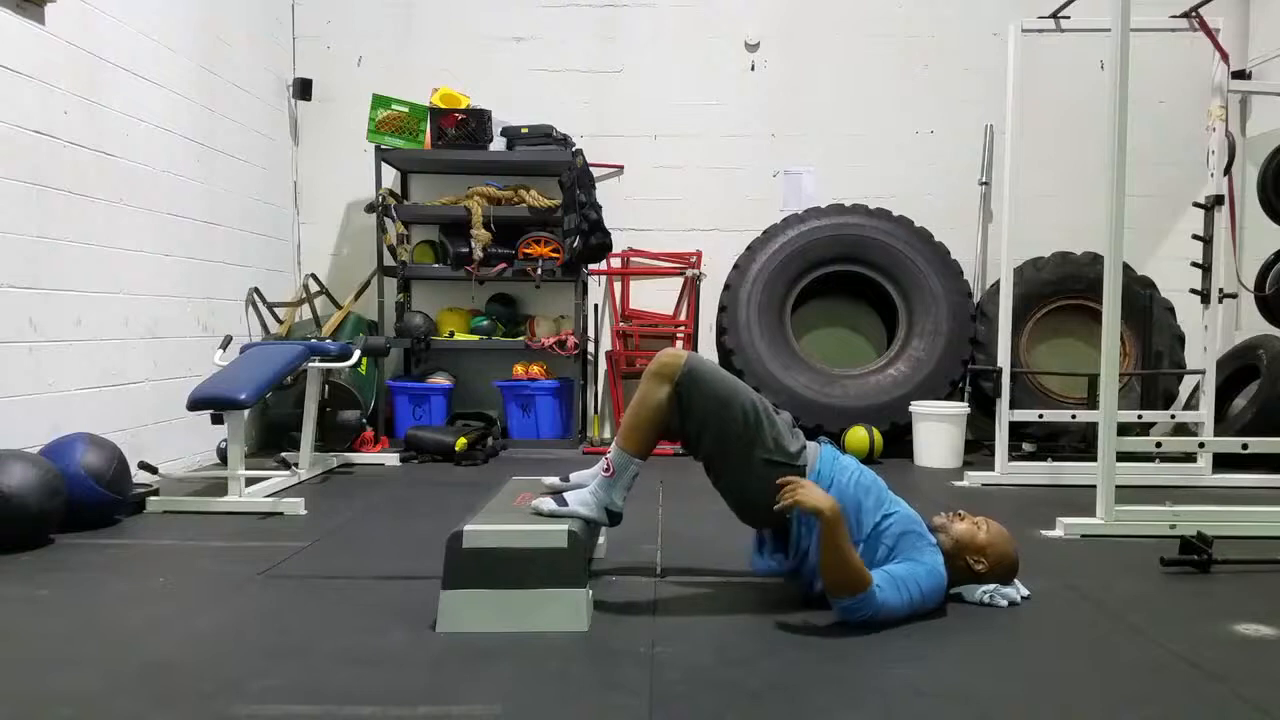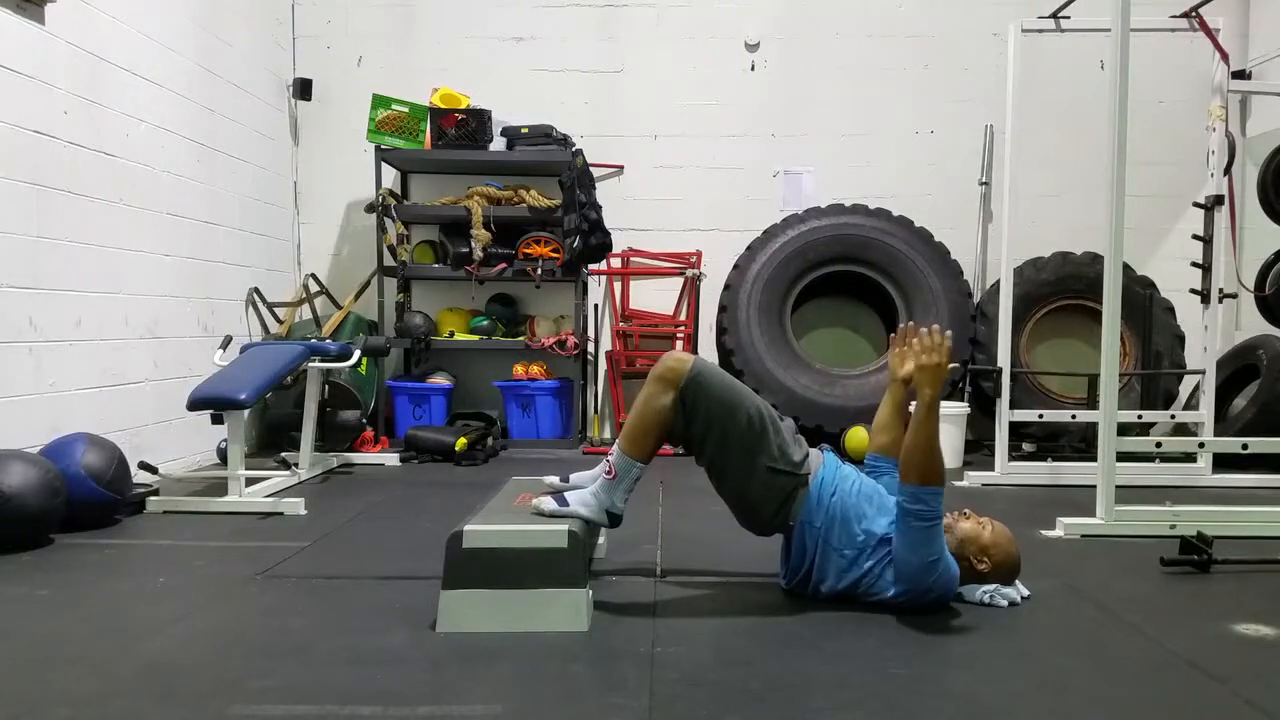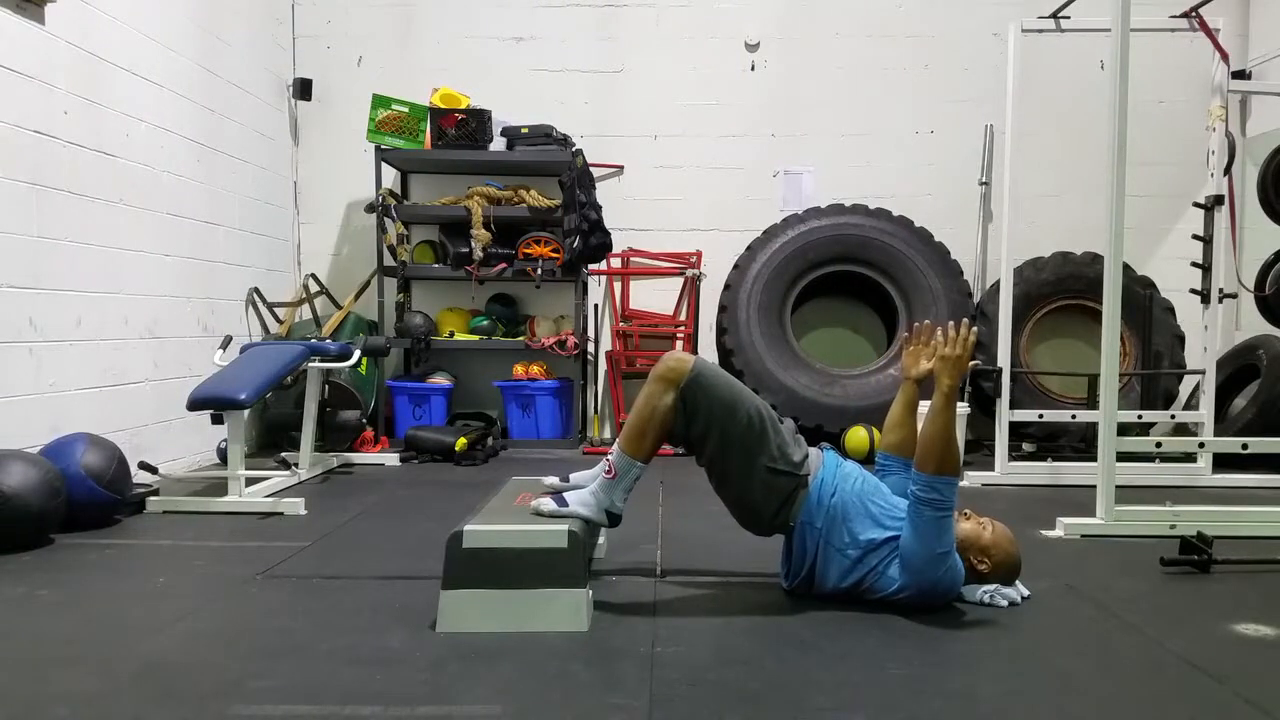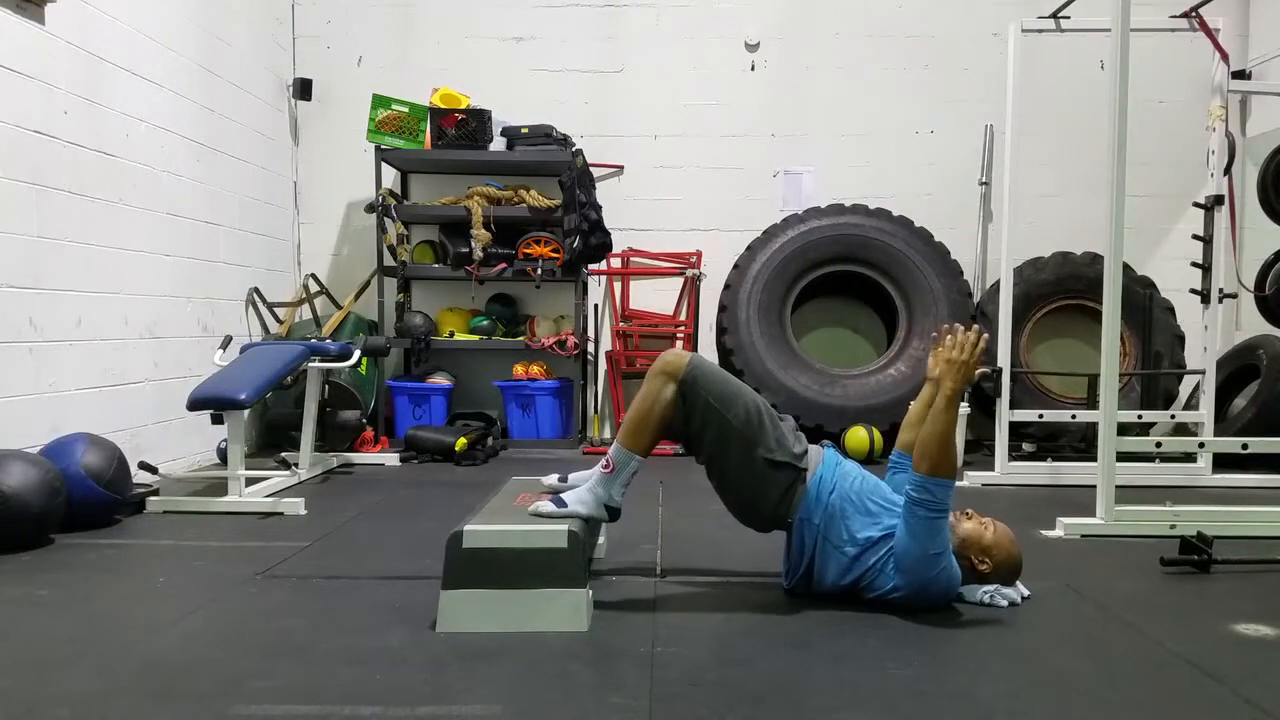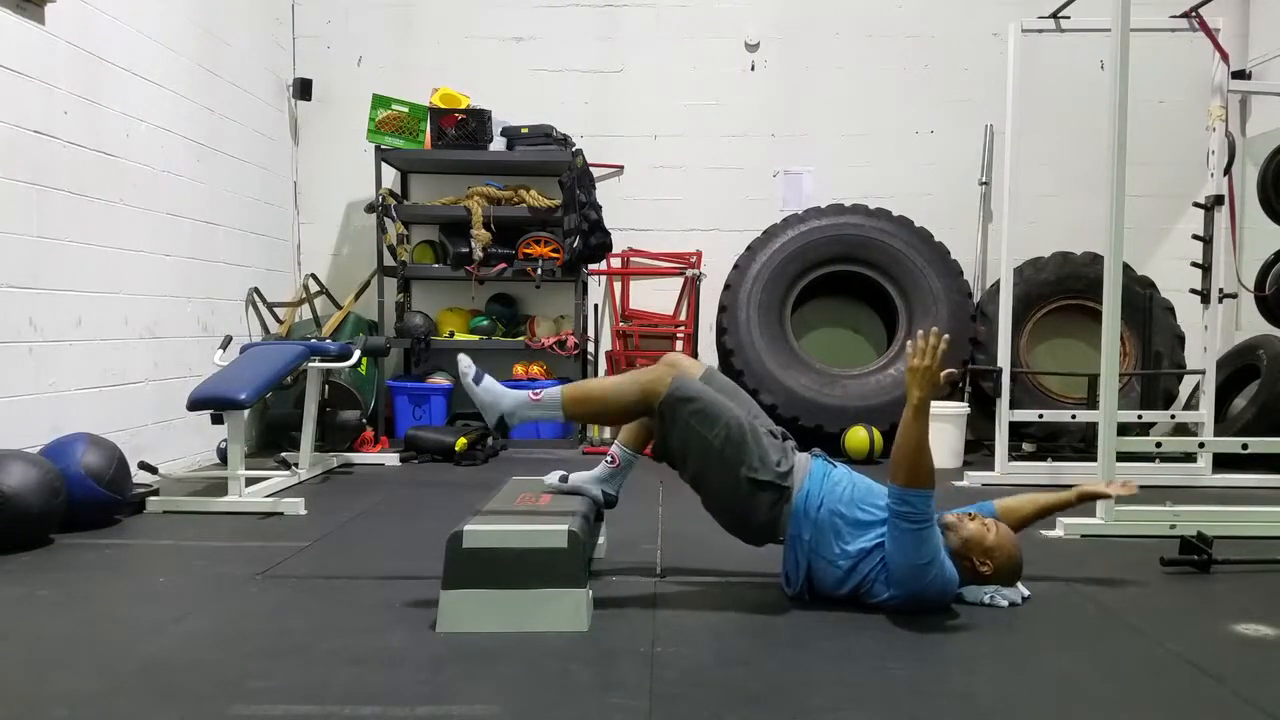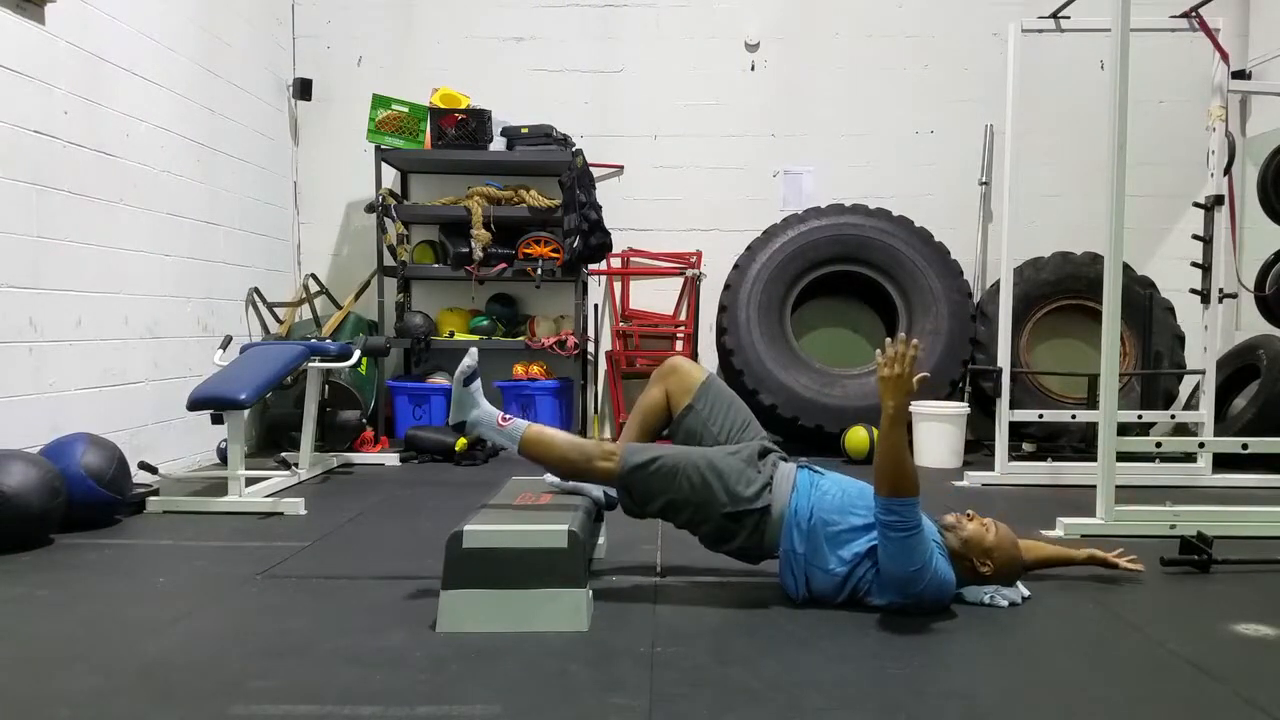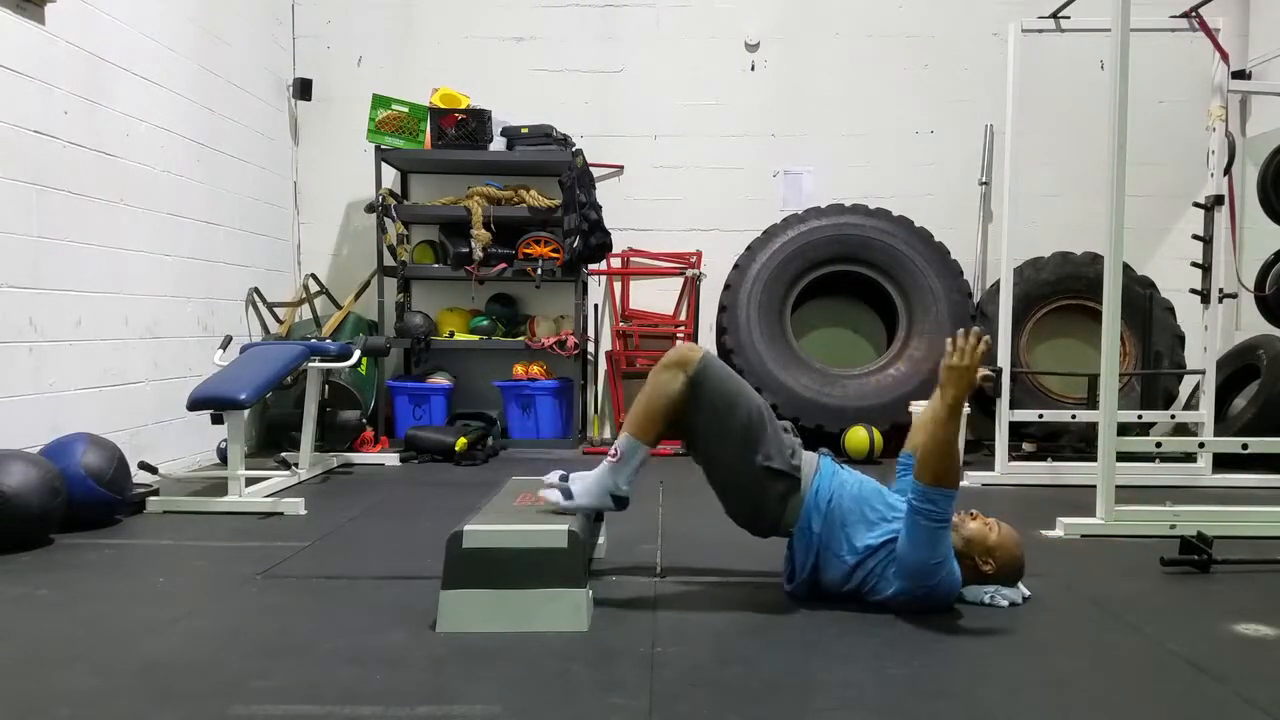
dt=0.7s
person 1, frame 1
left shoulder: (928, 576)
right shoulder: (922, 547)
left elbow: (857, 602)
left wrist: (830, 514)
left hip: (781, 473)
right hip: (802, 462)
left knee: (671, 368)
right knee: (677, 380)
left ankle: (604, 496)
right ankle: (607, 476)
person 1, frame 2
left shoulder: (934, 575)
right shoulder: (916, 534)
left elbow: (922, 496)
right elbow: (883, 465)
left wrist: (929, 395)
right wrist: (899, 386)
left hip: (788, 488)
right hip: (806, 474)
left knee: (676, 371)
right knee: (678, 385)
left ankle: (605, 497)
right ankle: (608, 476)
person 1, frame 3
left shoulder: (936, 574)
right shoulder: (910, 523)
left elbow: (936, 487)
right elbow: (895, 465)
left wrist: (945, 391)
right wrist: (911, 383)
left hip: (786, 487)
right hip: (801, 473)
left knee: (676, 372)
right knee: (680, 383)
left ankle: (605, 497)
right ankle: (607, 477)
person 1, frame 4
left shoulder: (932, 574)
right shoulder: (918, 529)
left elbow: (930, 490)
right elbow: (908, 465)
left wrist: (950, 394)
right wrist: (933, 383)
left hip: (787, 483)
right hip: (797, 475)
left knee: (675, 368)
right knee: (677, 384)
left ankle: (604, 493)
right ankle: (606, 475)
person 1, frame 5
left shoulder: (928, 576)
right shoulder: (946, 545)
left elbow: (912, 501)
right elbow: (1000, 508)
left wrist: (920, 399)
right wrist: (1079, 493)
left hip: (771, 492)
right hip: (787, 468)
left knee: (658, 384)
right knee: (674, 366)
left ankle: (511, 405)
right ankle: (606, 480)
person 1, frame 6
left shoulder: (926, 577)
right shoulder: (939, 545)
left elbow: (896, 508)
right elbow: (1016, 552)
left wrist: (894, 410)
right wrist: (1086, 553)
left hip: (756, 509)
right hip: (773, 473)
left knee: (605, 457)
right knee: (675, 370)
left ankle: (487, 419)
right ankle: (608, 487)
person 1, frame 7
left shoulder: (934, 577)
right shoulder: (919, 528)
left elbow: (936, 497)
right elbow: (915, 470)
left wrist: (953, 399)
right wrist: (942, 392)
left hip: (778, 486)
right hip: (797, 475)
left knee: (683, 362)
right knee: (682, 375)
left ankle: (610, 485)
right ankle: (610, 473)
